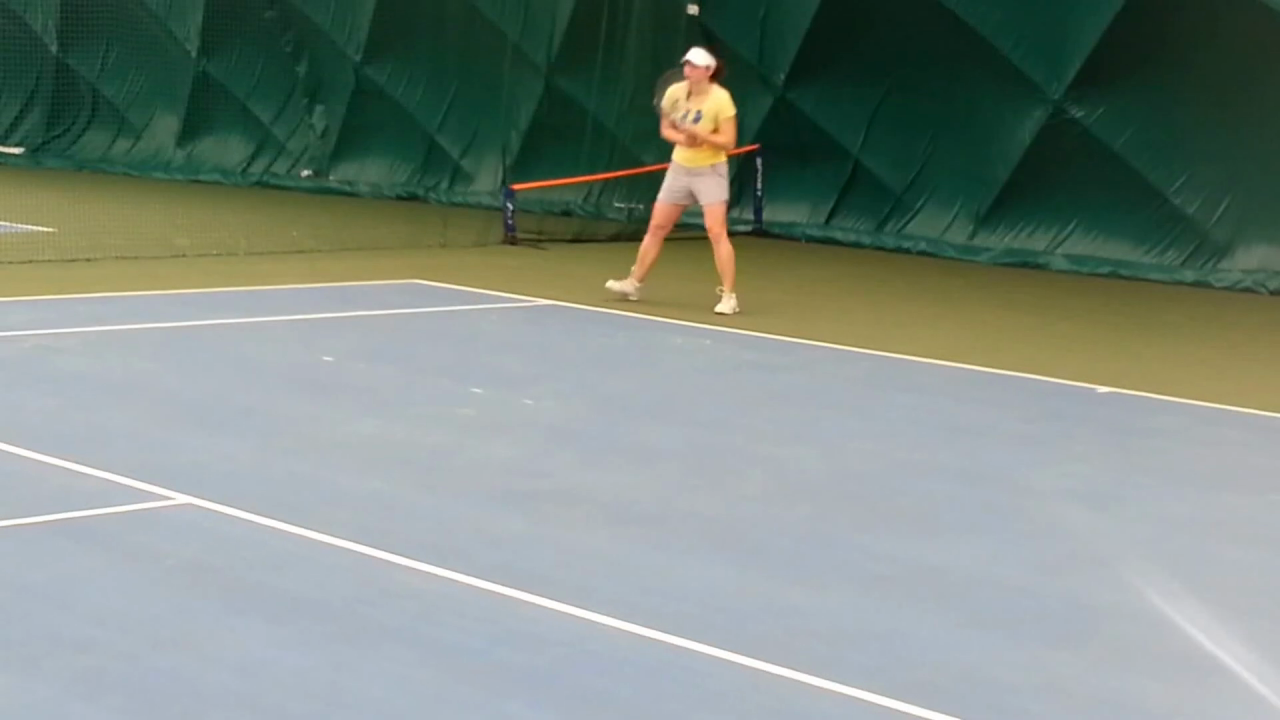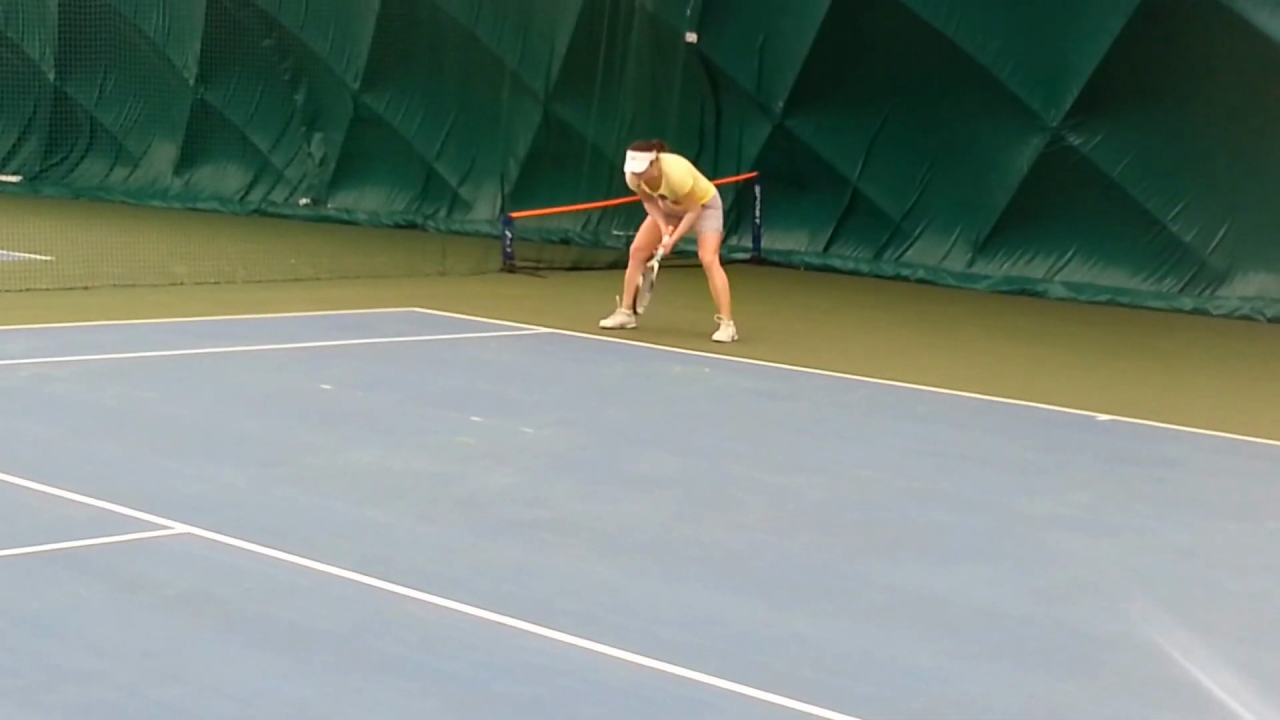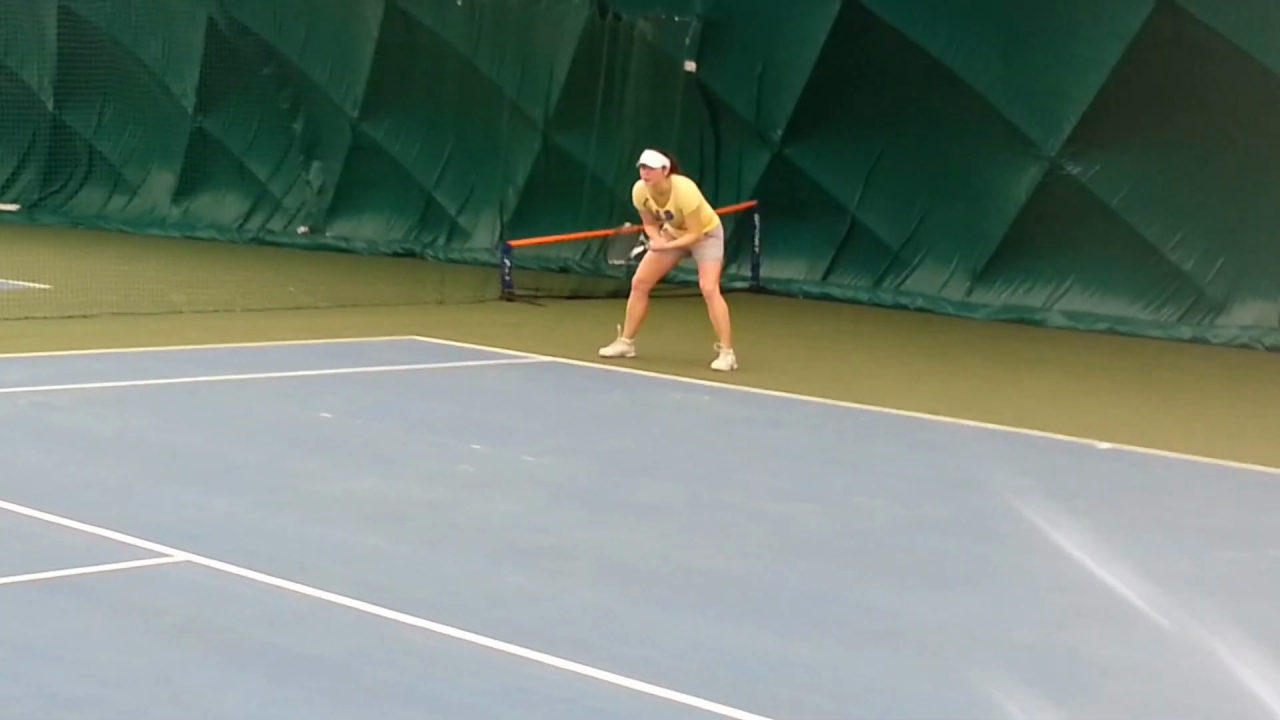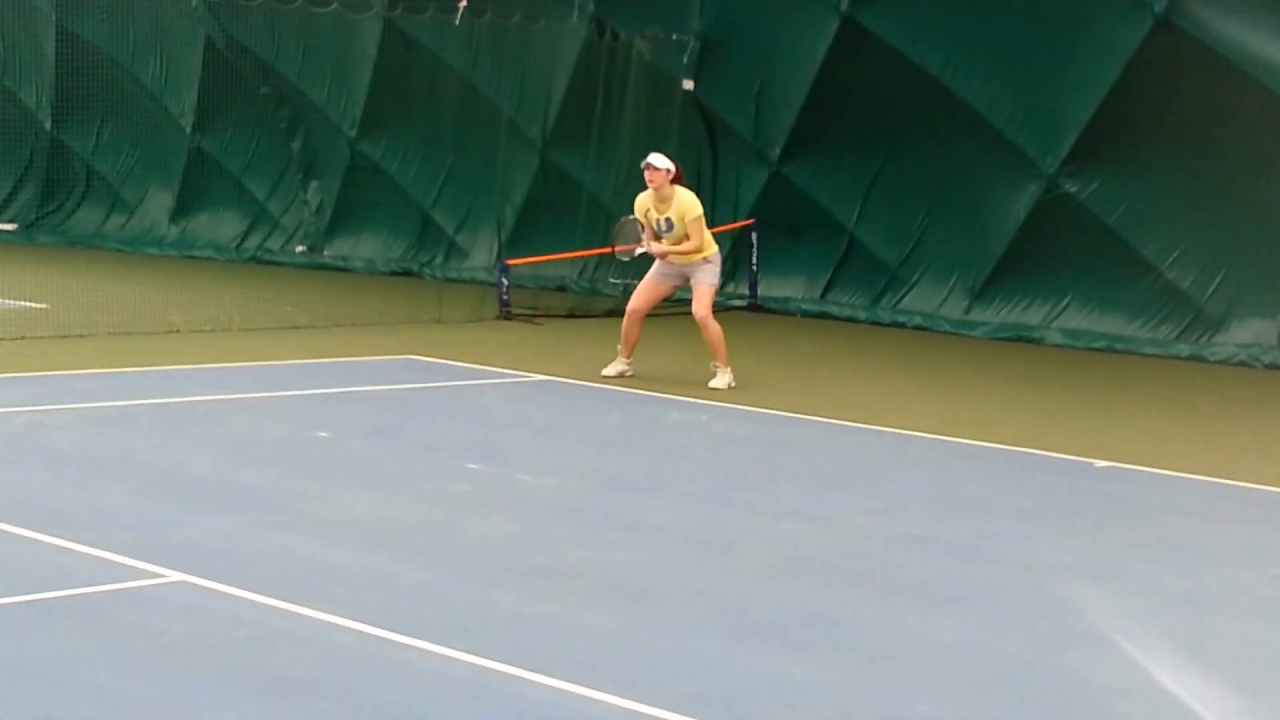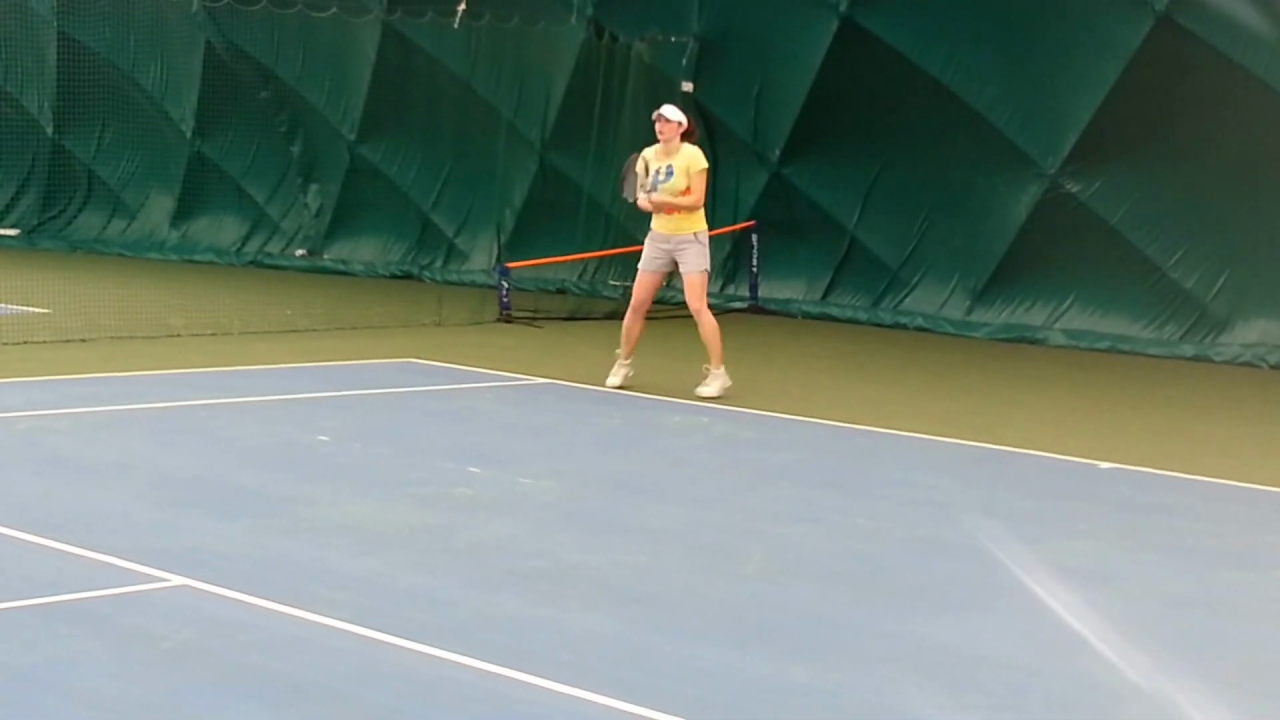
dt=1s
person 1, frame 1
left shoulder: (720, 98)
right shoulder: (674, 93)
left elbow: (729, 142)
left wrist: (699, 134)
right wrist: (682, 138)
left hip: (711, 171)
right hip: (680, 169)
left knee: (716, 232)
right knee: (657, 229)
left ankle: (729, 296)
right ankle: (633, 284)
person 1, frame 2
left shoulder: (676, 173)
right shoulder: (632, 175)
left elbow: (694, 210)
right elbow: (649, 201)
left wrist: (673, 239)
right wrist: (662, 225)
left hip: (703, 203)
right hip: (670, 205)
left knee: (709, 260)
right knee: (637, 251)
left ankle: (727, 324)
right ankle: (626, 313)
person 1, frame 3
left shoulder: (685, 190)
right shoulder: (639, 191)
left elbow: (695, 234)
right elbow: (650, 224)
left wrist: (666, 246)
right wrist: (657, 239)
left hip: (706, 233)
right hip: (672, 233)
left knee: (709, 288)
right knee: (639, 282)
left ankle: (726, 353)
right ankle: (625, 342)
person 1, frame 4
left shoulder: (686, 200)
right shoulder: (642, 201)
left elbow: (696, 244)
right elbow: (648, 238)
left wrist: (665, 250)
right wrist: (652, 247)
left hip: (702, 259)
right hip: (669, 262)
left knee: (701, 314)
right knee: (633, 309)
left ankle: (723, 371)
right ankle: (623, 362)
person 1, frame 5
left shoulder: (693, 154)
right shoulder: (647, 156)
left elbow: (697, 199)
right elbow: (642, 198)
left wrist: (662, 199)
right wrist: (647, 200)
left hip: (691, 238)
right hip: (659, 238)
left knee: (697, 305)
right knee: (637, 305)
left ankle: (717, 372)
right ankle: (624, 364)
